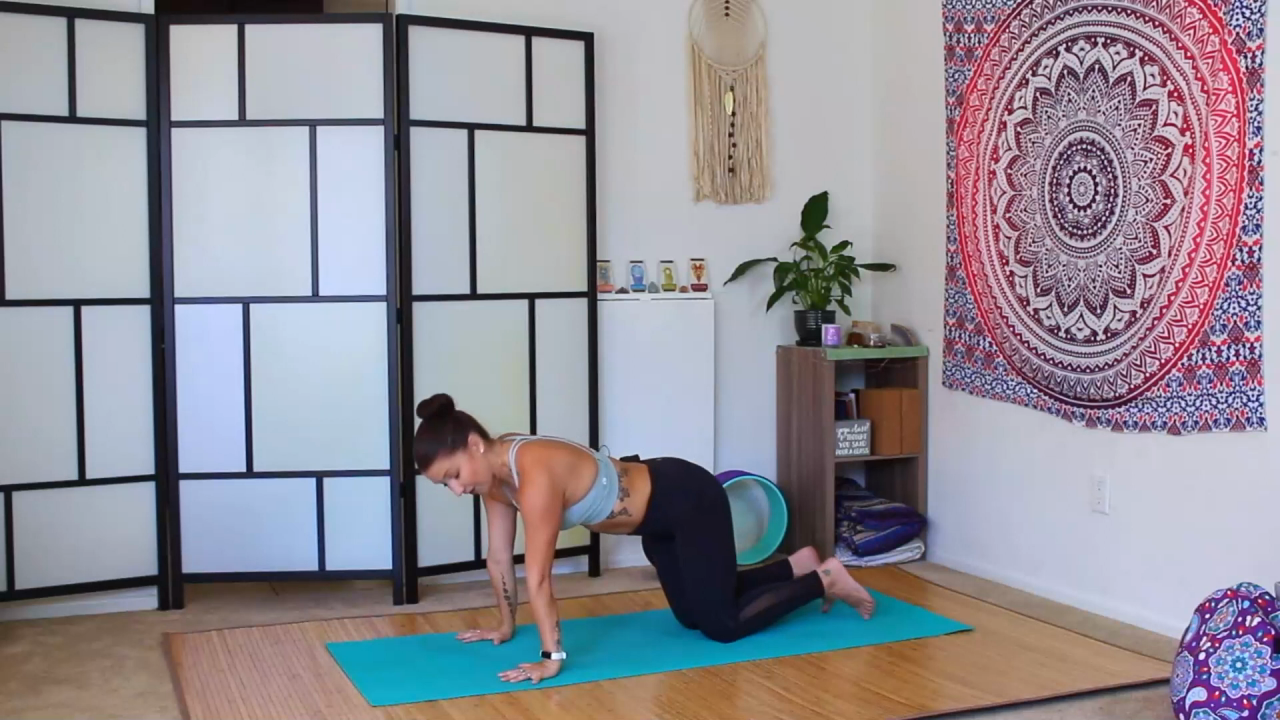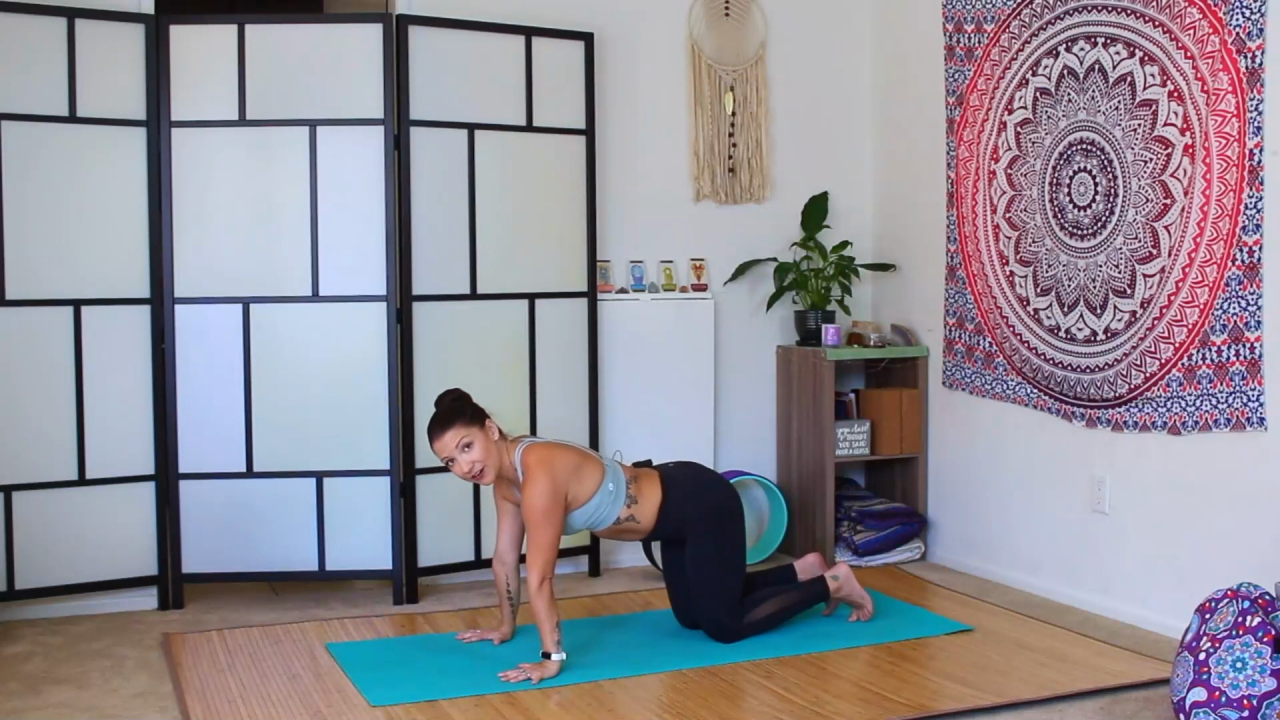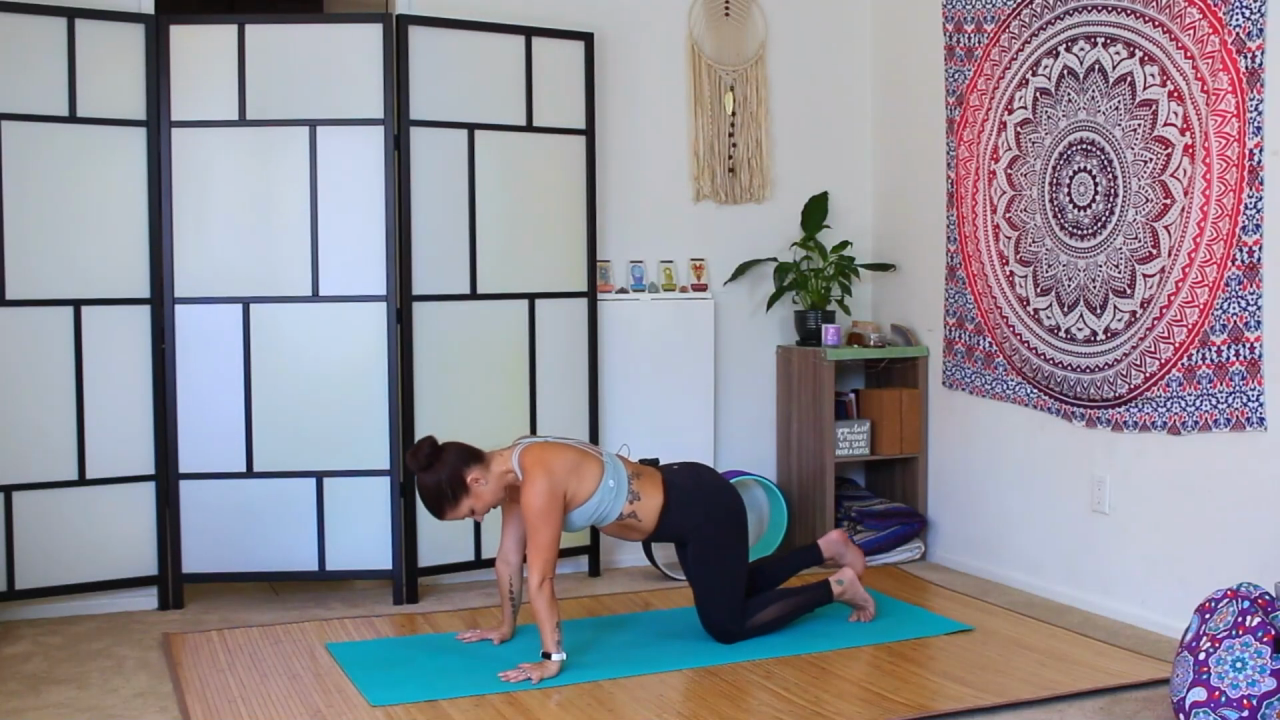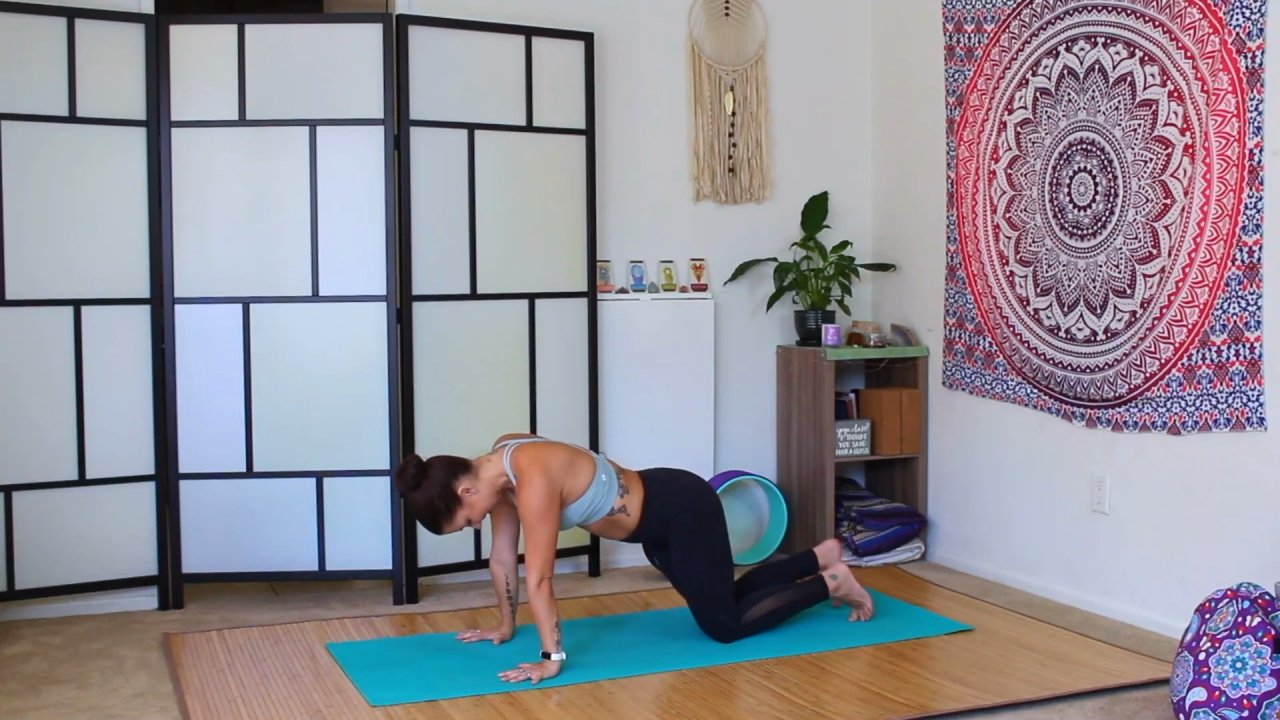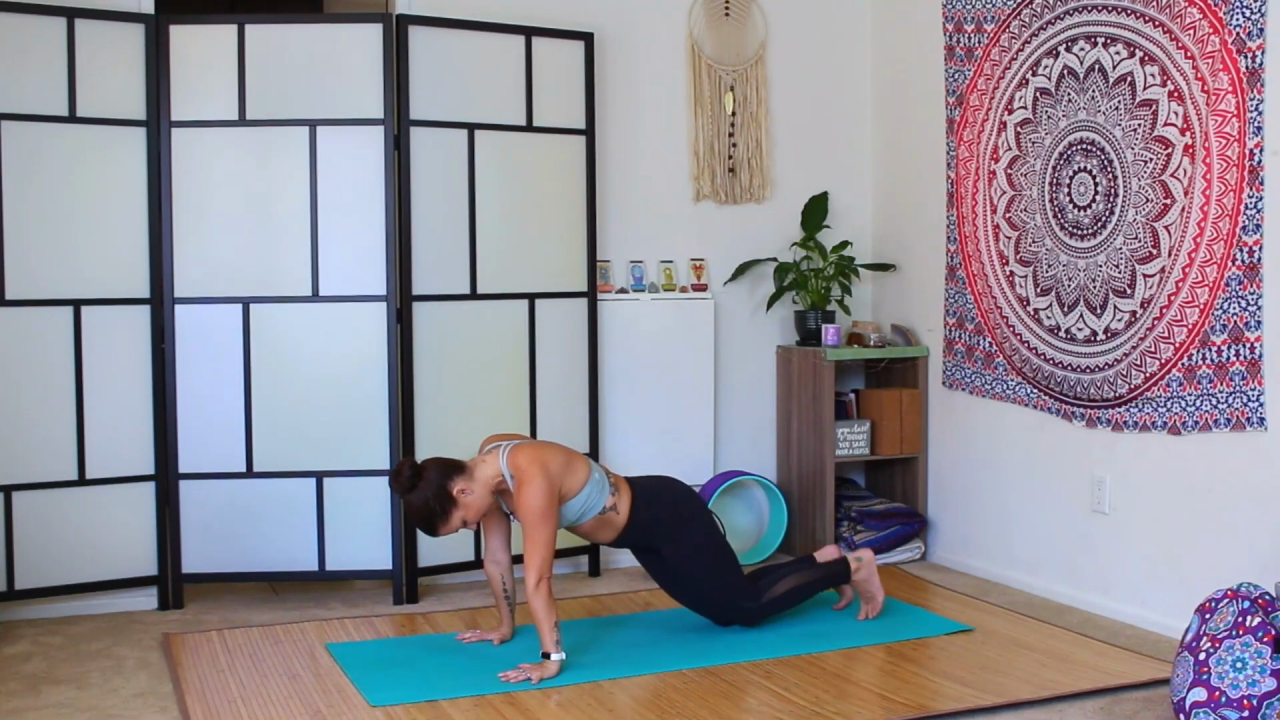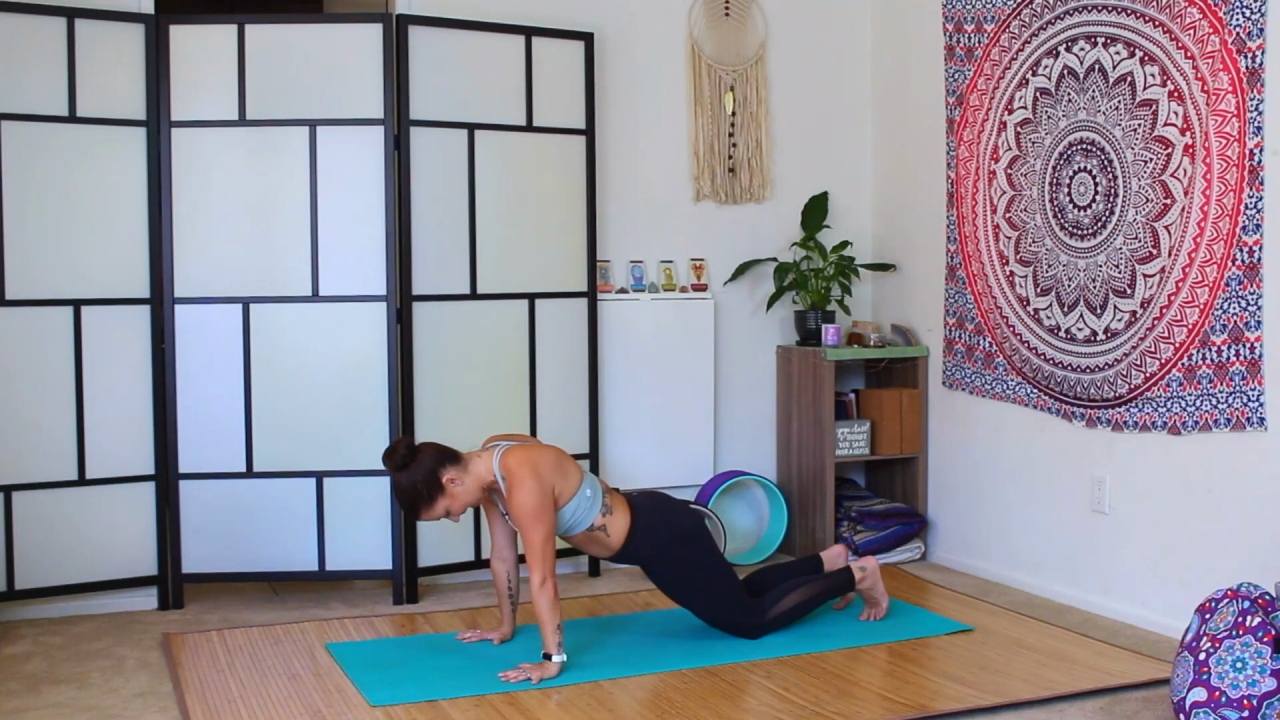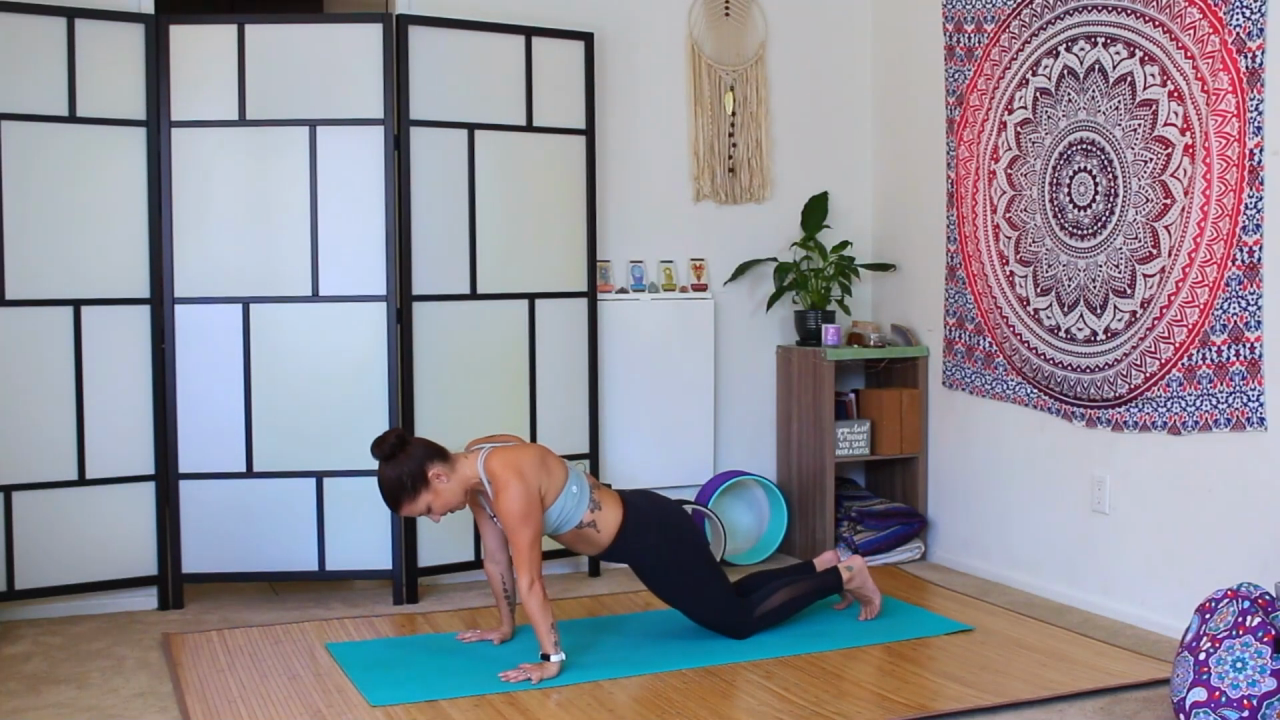
dt=0.7s
person 1, frame 1
left shoulder: (535, 474)
right shoulder: (496, 467)
left elbow: (538, 575)
right elbow: (498, 556)
left wrist: (551, 658)
right wrist: (505, 625)
left hip: (690, 501)
right hip: (661, 511)
left knee: (722, 625)
right knee: (692, 613)
left ankle: (825, 580)
right ankle: (798, 564)
person 1, frame 2
left shoulder: (538, 473)
right shoulder: (505, 473)
left elbow: (539, 576)
right elbow: (505, 557)
left wrist: (552, 657)
right wrist: (506, 625)
left hip: (702, 505)
right hip: (678, 504)
left knee: (724, 626)
right knee: (691, 616)
left ankle: (832, 584)
right ankle: (803, 571)
person 1, frame 3
left shoulder: (537, 478)
right shoulder: (513, 469)
left elbow: (538, 577)
right elbow: (509, 557)
left wrist: (552, 658)
right wrist: (505, 626)
left hip: (706, 508)
right hip: (684, 497)
left knee: (726, 626)
right knee: (726, 592)
left ankle: (837, 586)
right ankle: (827, 547)
person 1, frame 4
left shoulder: (531, 477)
right shoulder: (496, 468)
left elbow: (538, 577)
right elbow: (502, 557)
left wrist: (552, 658)
right wrist: (505, 625)
left hip: (684, 508)
right hip: (657, 515)
left knee: (724, 625)
right knee: (719, 600)
left ankle: (831, 582)
right ankle: (819, 557)
person 1, frame 5
left shoulder: (530, 478)
right shoulder: (486, 468)
left elbow: (537, 577)
right elbow: (496, 558)
left wrist: (551, 658)
right wrist: (504, 626)
left hip: (667, 515)
right hip: (641, 528)
left knee: (746, 607)
right knee: (720, 611)
left ankle: (852, 565)
right ankle: (820, 560)
person 1, frame 6
left shoulder: (522, 478)
right shoulder: (487, 465)
left elbow: (541, 576)
right elbow: (502, 556)
left wrist: (552, 658)
right wrist: (505, 625)
left hip: (662, 533)
right hip: (642, 523)
left knee: (751, 621)
right knee: (733, 596)
left ankle: (857, 574)
right ankle: (827, 561)
person 1, frame 7
left shoulder: (508, 480)
right shoulder: (475, 465)
left elbow: (528, 578)
right elbow: (496, 558)
left wrist: (552, 659)
right wrist: (505, 626)
left hip: (652, 533)
right hip: (633, 522)
left knee: (739, 621)
right knee: (723, 600)
left ankle: (845, 575)
right ankle: (823, 564)
